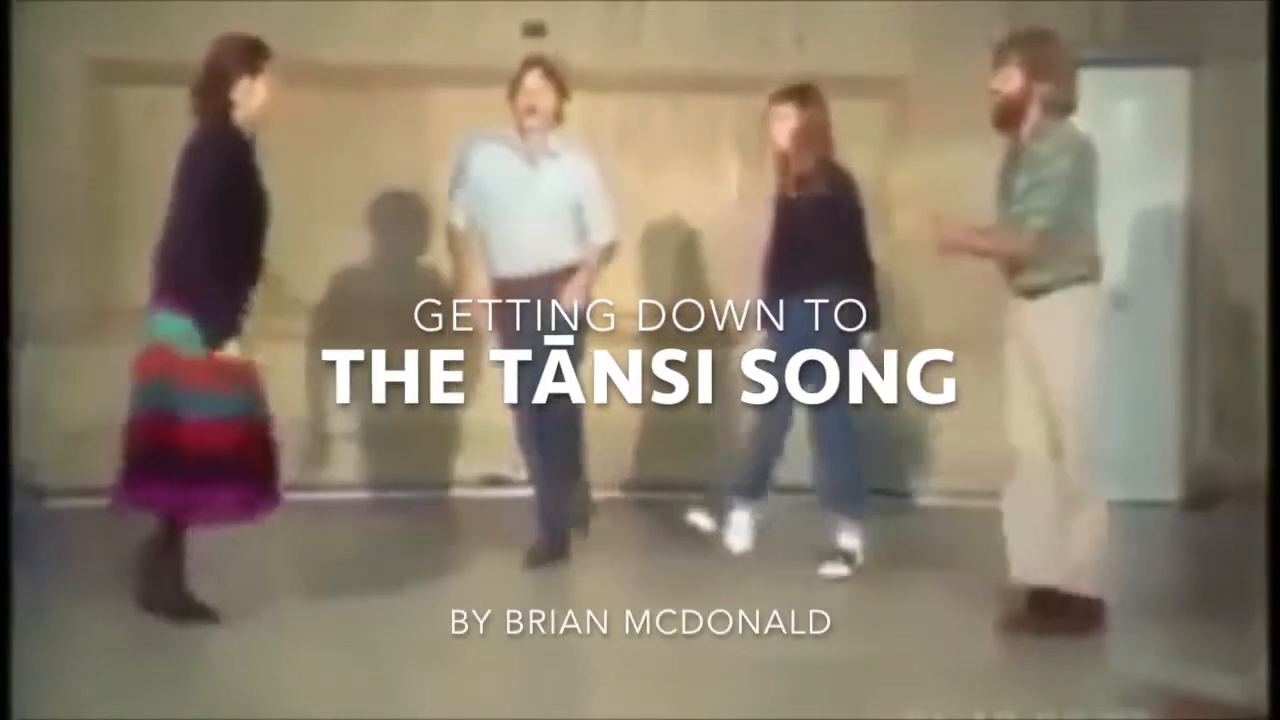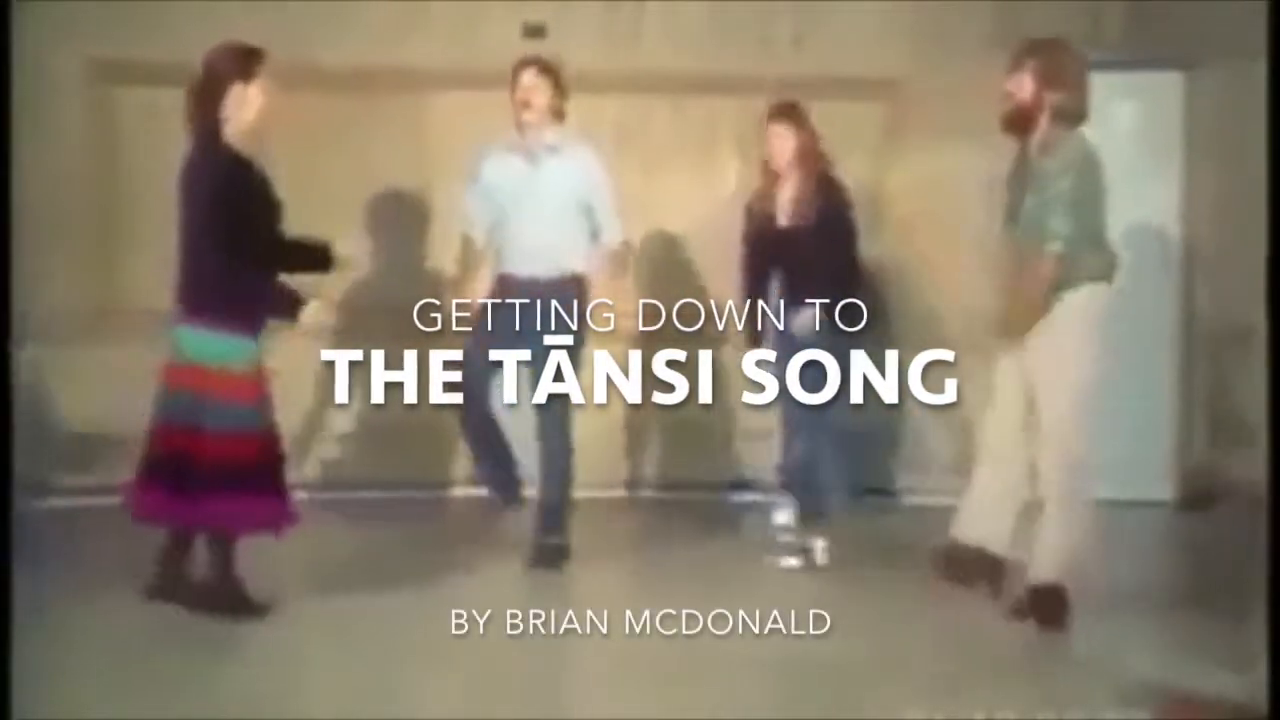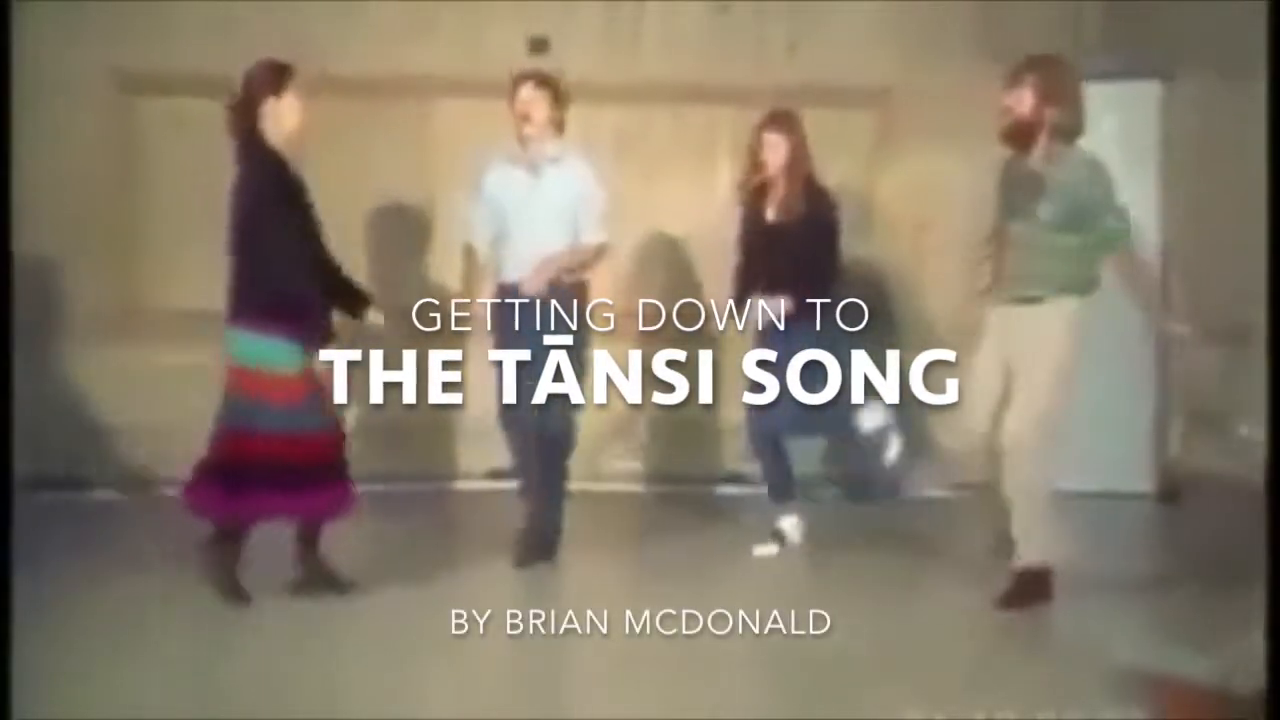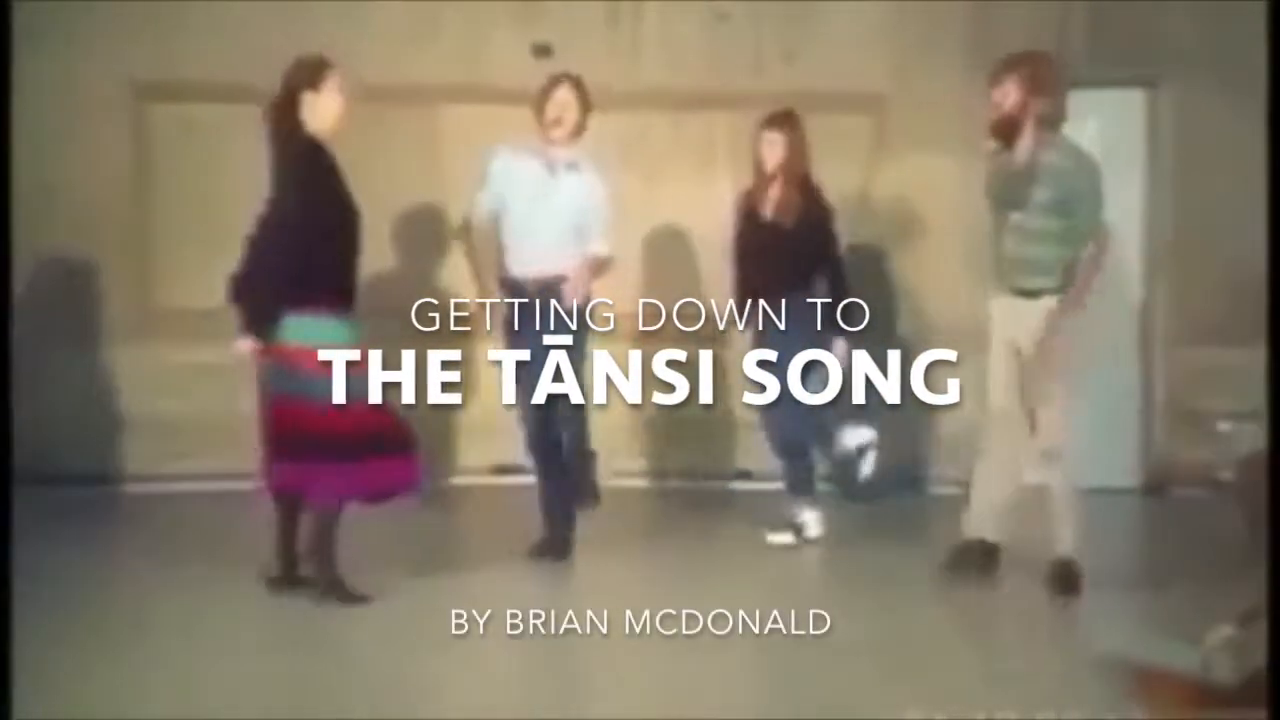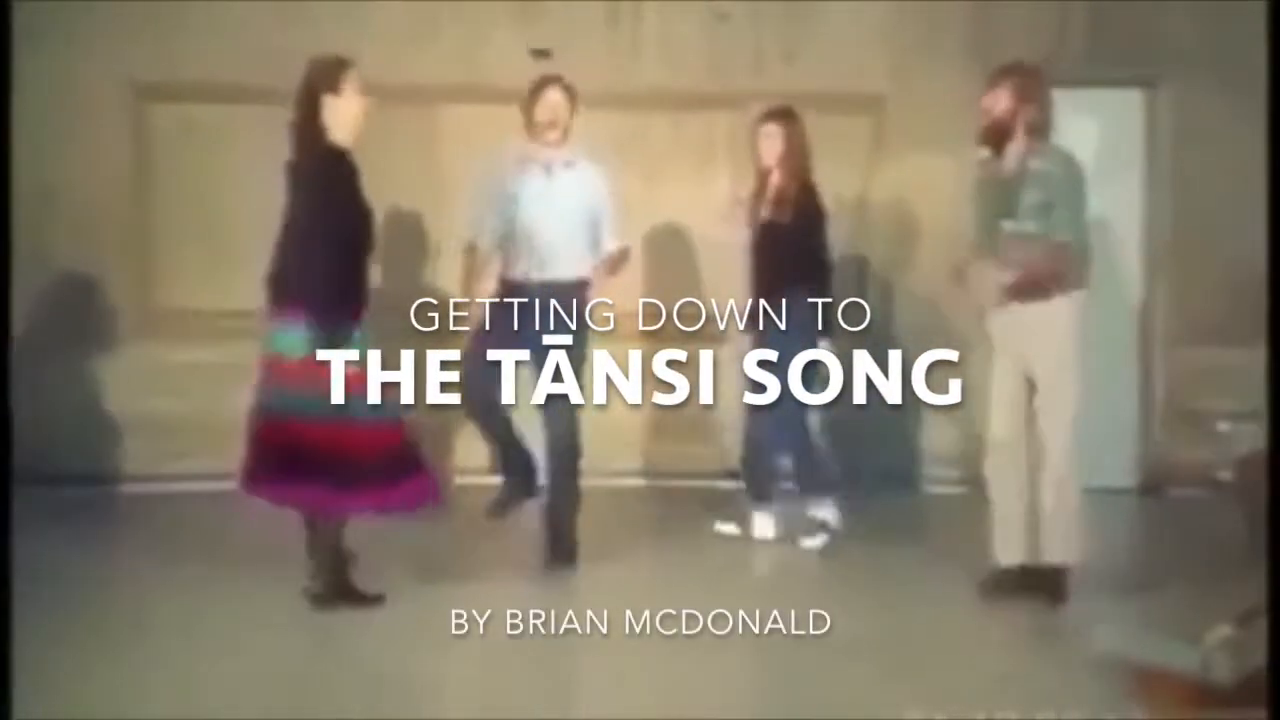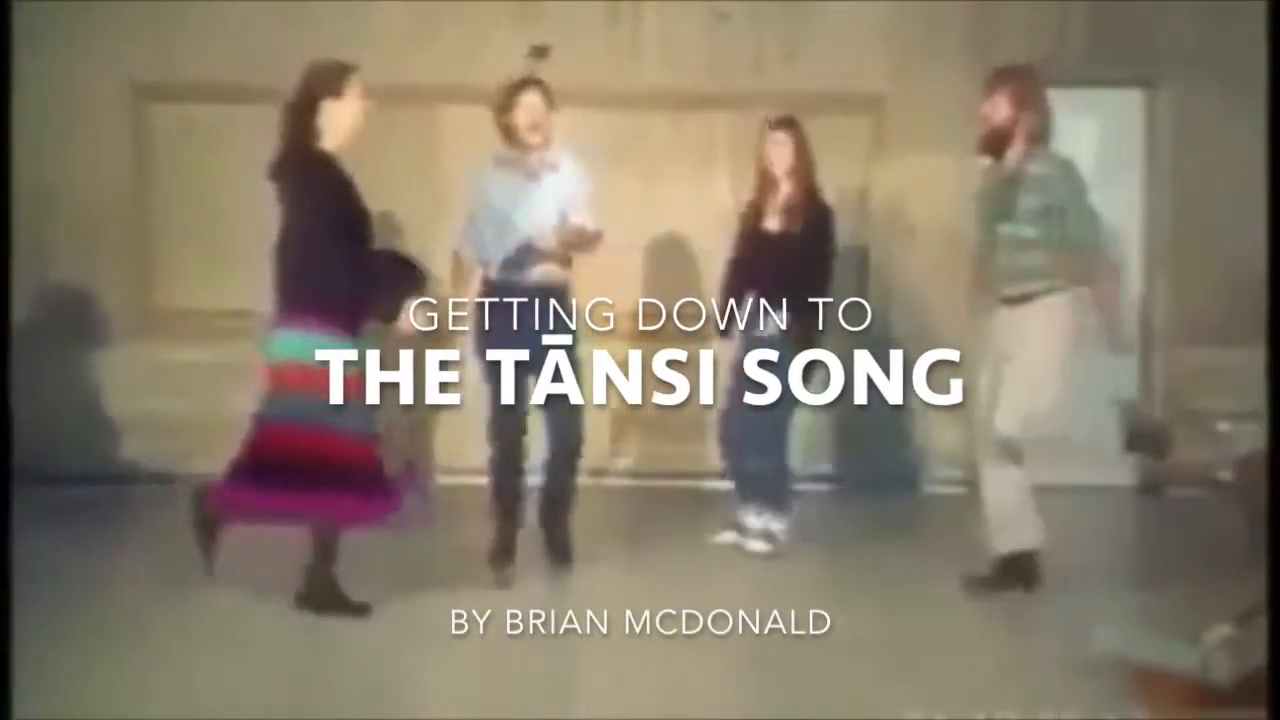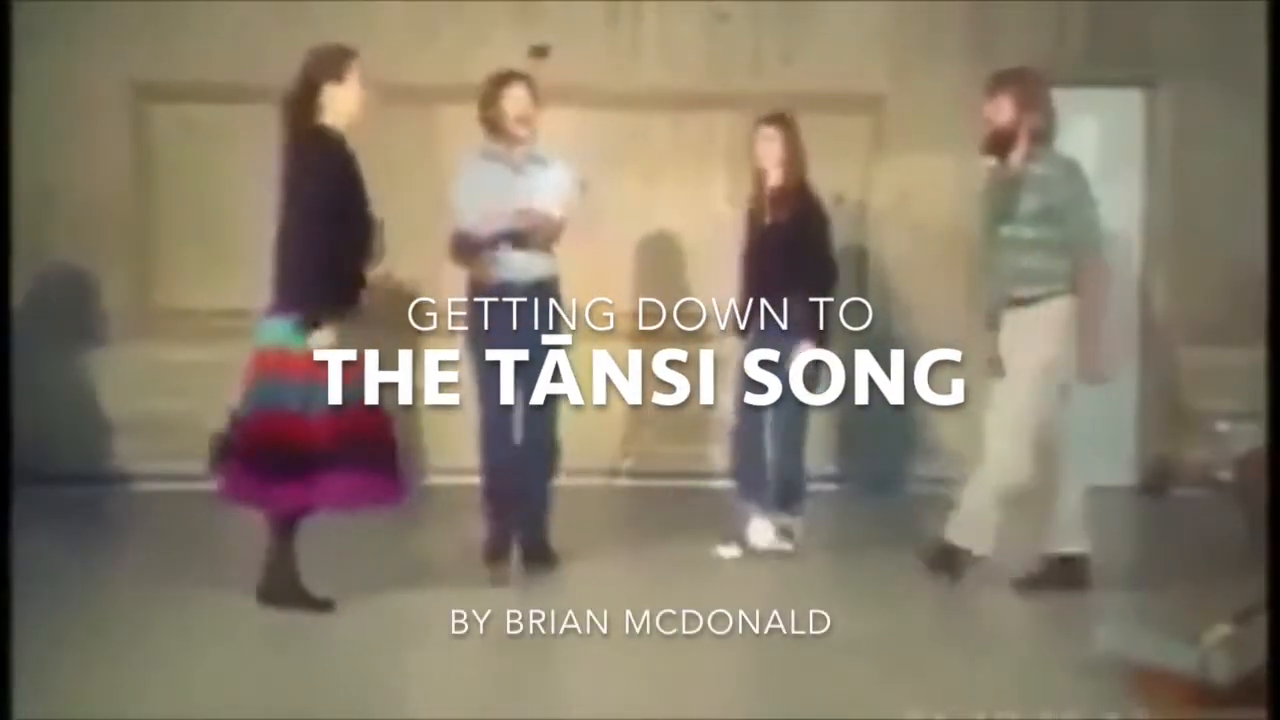
dt=0.3s
person 1, frame 1
left shoulder: (224, 148)
right shoulder: (217, 150)
right elbow: (195, 245)
left wrist: (239, 297)
right wrist: (219, 328)
left hip: (201, 319)
right hip: (195, 323)
left knee: (193, 445)
right knee: (199, 446)
left ankle: (162, 570)
right ankle: (162, 575)
person 1, frame 2
left shoulder: (225, 161)
right shoulder: (214, 164)
left elbow: (253, 244)
right elbow: (218, 258)
left wrist: (323, 255)
right wrist: (291, 304)
left hip: (221, 327)
right hip: (218, 331)
left knee: (211, 452)
right knee: (223, 452)
left ankle: (172, 573)
right ankle: (219, 580)
person 1, frame 3
left shoulder: (270, 171)
right shoulder: (266, 174)
left elbow: (307, 254)
right elbow: (287, 263)
left wrist: (359, 301)
right wrist: (322, 337)
left hip: (281, 331)
right hip: (273, 333)
left knee: (308, 445)
right knee: (278, 447)
left ankle: (310, 561)
right ankle: (224, 544)
person 1, frame 4
left shoulder: (302, 159)
right shoulder: (307, 160)
left elbow: (271, 239)
right elbow: (276, 242)
left wrist: (253, 311)
right wrist: (255, 322)
left hip: (305, 318)
right hip: (312, 321)
left knee: (311, 442)
right knee: (341, 438)
left ankle: (286, 562)
right ankle: (321, 566)
person 1, frame 5
left shoulder: (317, 165)
right shoulder: (330, 166)
right elbow: (321, 257)
right wrist: (330, 337)
left hip: (304, 324)
right hip: (319, 330)
left knee: (315, 447)
right knee: (339, 448)
left ankle: (326, 560)
right ankle: (329, 574)
person 1, frame 6
left shoulder: (313, 171)
right shoulder: (317, 173)
left elbow: (347, 252)
right elbow: (335, 259)
left wrist: (407, 277)
right wrist: (395, 299)
left hip: (320, 327)
right hip: (317, 331)
left knee: (323, 453)
right knee: (325, 454)
person 1, frame 7
left shoulder: (318, 150)
right shoulder: (325, 150)
right elbow: (307, 238)
left wrist: (354, 280)
right wrist: (317, 317)
left hip: (306, 314)
right hip: (307, 321)
left knee: (304, 440)
right knee: (313, 440)
right ankle: (278, 572)
person 2, frame 1
left shoulder: (1066, 150)
right shoulder: (1022, 148)
left elbow: (1027, 241)
left wrist: (959, 240)
left hip: (1063, 306)
right hip: (1025, 305)
left knee: (1073, 452)
right knee: (1029, 448)
left ankle: (1083, 593)
right ankle: (1043, 583)
person 2, frame 2
left shoulder: (1072, 161)
right shoulder: (1031, 153)
left elbow: (1052, 262)
left wrist: (1013, 323)
left hip: (1067, 309)
right hip: (1029, 311)
left knee: (1059, 448)
right knee: (1002, 431)
left ankle: (1049, 581)
right ankle: (978, 545)
person 2, frame 3
left shoulder: (1083, 175)
right shoulder: (1013, 167)
left elbow: (1123, 252)
left wrist: (1157, 315)
right wrist: (990, 281)
left hip: (1050, 316)
right hip: (1002, 311)
left knee: (1020, 439)
right knee: (978, 426)
left ankle: (1034, 566)
right ankle: (1028, 543)
person 2, frame 4
left shoulder: (1073, 164)
right shoulder: (999, 162)
left elbow: (1091, 249)
left wrist: (1060, 321)
left hip: (1050, 311)
right hip: (1006, 305)
left knee: (1053, 434)
right knee: (998, 424)
left ankle: (1067, 554)
right ankle: (984, 537)
person 2, frame 5
left shoulder: (1059, 170)
right shoulder: (989, 172)
left elbow: (1068, 255)
left wrist: (1009, 273)
right wrist: (981, 271)
left hip: (1052, 314)
right hip: (1005, 315)
left knee: (1054, 441)
right knee: (1001, 440)
left ankle: (1053, 563)
right ankle: (1012, 559)
person 2, frame 6
left shoulder: (1056, 174)
right shoulder: (993, 177)
left elbow: (1093, 253)
left wrist: (1113, 324)
right wrist: (984, 297)
left hip: (1046, 313)
right hip: (1006, 315)
left knee: (1010, 431)
right knee: (998, 436)
right ankle: (1016, 550)
person 2, frame 7
left shoulder: (1061, 175)
right shoulder: (999, 178)
left elbow: (1092, 263)
left wrist: (1090, 341)
right wrist: (992, 319)
left hip: (1052, 316)
right hip: (1015, 317)
left knee: (1010, 435)
right knee: (1030, 438)
left ankle: (964, 540)
right ankle: (1068, 554)
person 3, frame 1
left shoulder: (578, 164)
right shoulder: (481, 156)
left elbow: (603, 237)
right elbow: (461, 222)
left wrist: (583, 281)
right wrist: (473, 276)
left hip: (562, 289)
right hip: (511, 295)
left knee: (555, 393)
right knee: (530, 411)
left ankle: (572, 479)
right ankle: (552, 527)
person 3, frame 2
left shoulder: (582, 161)
right shoulder: (494, 164)
left elbow: (611, 235)
right elbow: (481, 235)
right wrist: (478, 279)
left hip: (560, 295)
right hip: (508, 294)
left knee: (552, 414)
right knee: (467, 387)
left ankle: (552, 532)
right ankle: (504, 483)
person 3, frame 3
left shoulder: (580, 173)
right shoulder: (497, 175)
left elbow: (595, 246)
right elbow: (483, 244)
left wrist: (554, 264)
left hip: (564, 302)
right hip: (513, 305)
left knee: (558, 413)
right knee: (517, 414)
left ankle: (545, 519)
right ankle: (543, 523)
person 3, frame 4
left shoulder: (589, 181)
right shoulder: (506, 161)
left elbow: (601, 252)
right elbow: (483, 224)
left wrist: (586, 274)
right wrist: (489, 282)
left hip: (564, 298)
right hip: (519, 297)
left knee: (560, 396)
right knee: (535, 412)
left ankle: (580, 474)
right ankle: (558, 524)
person 3, frame 5
left shoulder: (590, 178)
right shoulder: (508, 175)
left elbow: (614, 246)
right elbow: (487, 245)
left wrist: (600, 270)
right wrist: (477, 302)
left hip: (563, 301)
right hip: (514, 296)
left knee: (559, 412)
right knee: (477, 385)
left ankle: (561, 529)
right ankle: (519, 472)
person 3, frame 6
left shoulder: (570, 173)
right shoulder: (488, 179)
left elbow: (587, 234)
right elbow: (470, 252)
left wrist: (562, 240)
left hip: (551, 303)
right hip: (502, 302)
left knee: (565, 420)
right knee: (505, 423)
left ankle: (555, 524)
right ankle: (506, 533)
person 3, frame 7
left shoulder: (555, 170)
right shoulder: (472, 170)
left elbow: (550, 227)
right elbow: (461, 242)
left wrist: (507, 221)
right wrist: (475, 256)
left hip: (541, 297)
right hip: (493, 300)
left knee: (540, 418)
right knee: (497, 417)
left ankle: (534, 529)
right ankle: (501, 528)
person 4, frame 1
left shoulder: (833, 183)
right shoulder: (788, 187)
left elbow: (857, 258)
left wrist: (864, 324)
right wrist: (771, 313)
left hip: (825, 319)
right hip: (790, 318)
left knee: (831, 423)
right knee: (771, 416)
left ankle: (848, 539)
right ankle: (739, 516)
person 4, frame 2
left shoulder: (828, 198)
right shoulder: (761, 205)
left elbow: (847, 269)
right elbow: (756, 271)
left wrist: (820, 311)
right wrist: (753, 333)
left hip: (825, 325)
right hip: (790, 325)
left knee: (813, 424)
right knee: (804, 426)
left ankle: (797, 509)
right ankle: (813, 534)
person 4, frame 3
left shoulder: (815, 203)
right shoulder: (755, 201)
left elbow: (825, 271)
right elbow: (749, 262)
left wrist: (789, 302)
right wrist: (745, 302)
left hip: (805, 325)
right hip: (773, 327)
right knee: (763, 425)
right ankle: (787, 519)
person 4, frame 4
left shoulder: (809, 204)
right shoulder: (752, 201)
left elbow: (831, 269)
left wrist: (839, 330)
right wrist: (747, 312)
left hip: (799, 317)
right hip: (768, 319)
left knee: (785, 417)
right knee: (780, 420)
right ankle: (806, 514)
person 4, frame 5
left shoulder: (804, 202)
right shoulder: (762, 199)
left elbow: (819, 272)
left wrist: (820, 332)
right wrist: (759, 314)
left hip: (795, 319)
right hip: (772, 318)
left knee: (780, 418)
right knee: (767, 416)
left ankle: (821, 510)
right ankle: (766, 513)
person 4, frame 6
left shoulder: (814, 212)
right shoulder: (756, 209)
left elbow: (819, 279)
right elbow: (739, 270)
left wrist: (789, 318)
right wrist: (729, 321)
left hip: (789, 331)
right hip: (756, 326)
left knee: (766, 425)
right knee: (735, 425)
left ankle: (772, 520)
right ankle: (750, 515)
person 4, frame 7
left shoulder: (804, 206)
right shoulder: (760, 206)
left elbow: (822, 275)
left wrist: (813, 336)
right wrist: (748, 324)
left hip: (793, 329)
right hip: (763, 329)
left knee: (786, 428)
right knee: (748, 425)
left ankle: (786, 521)
right ankle: (755, 523)
